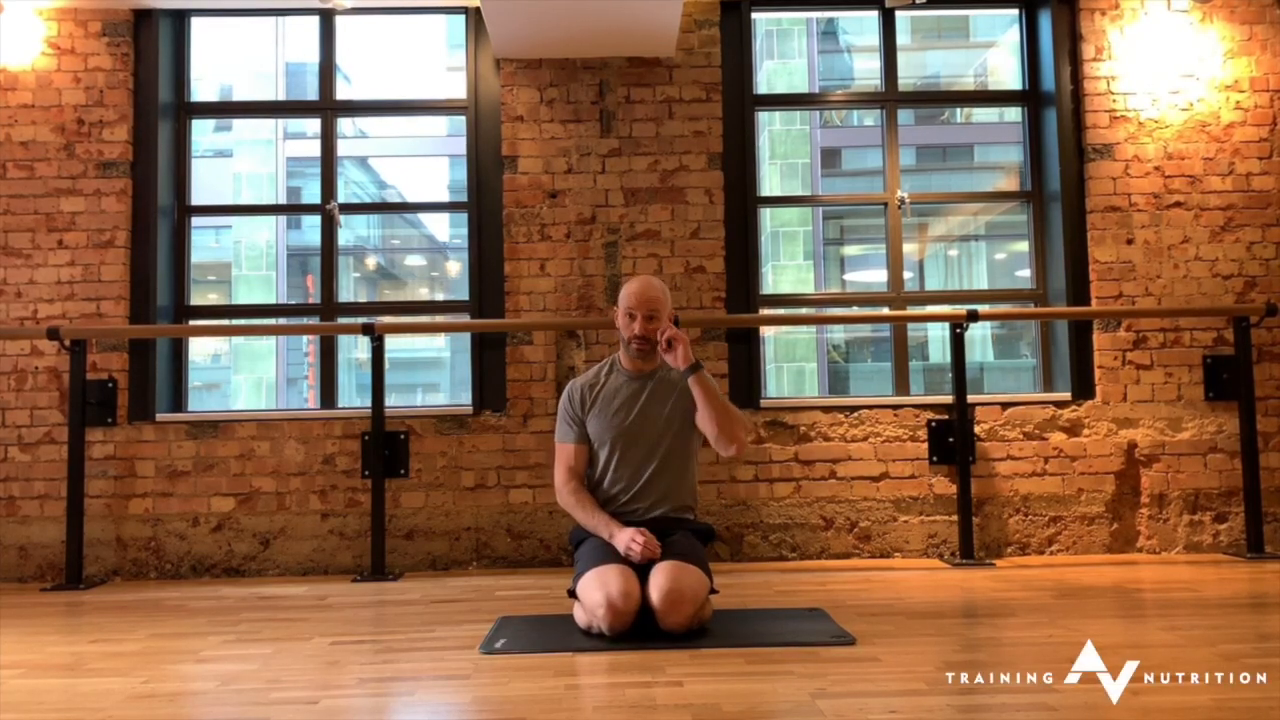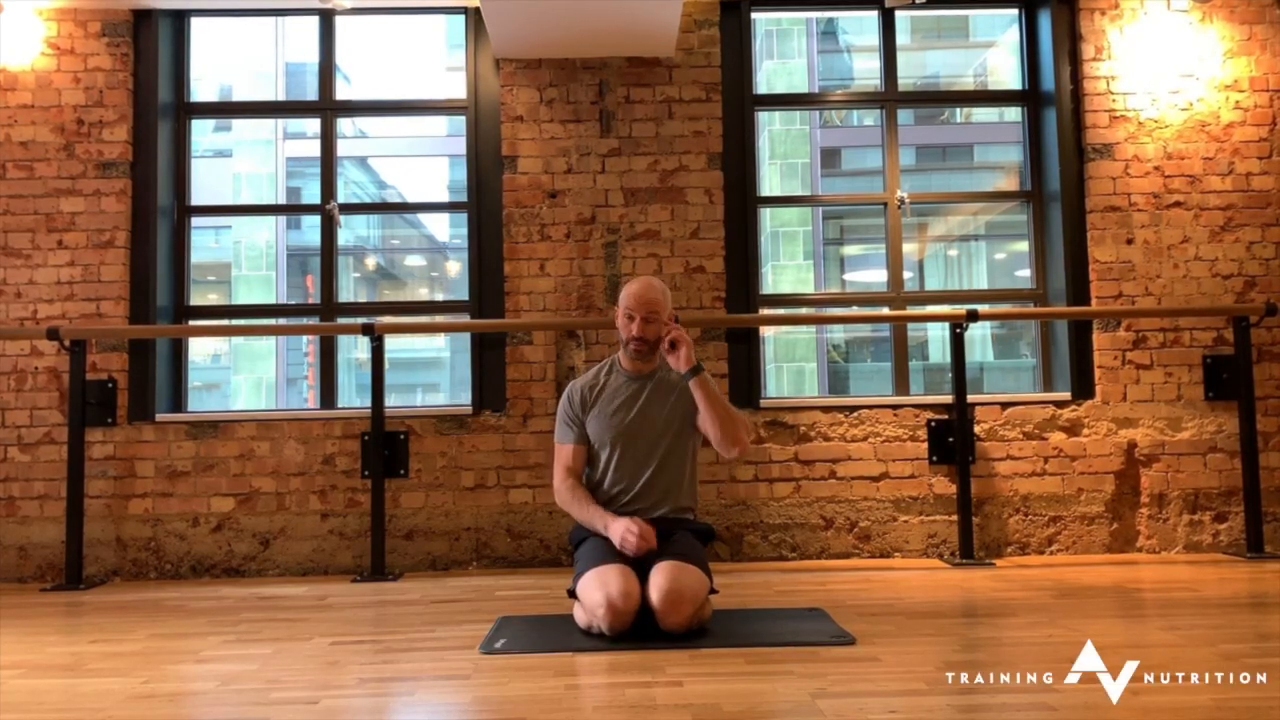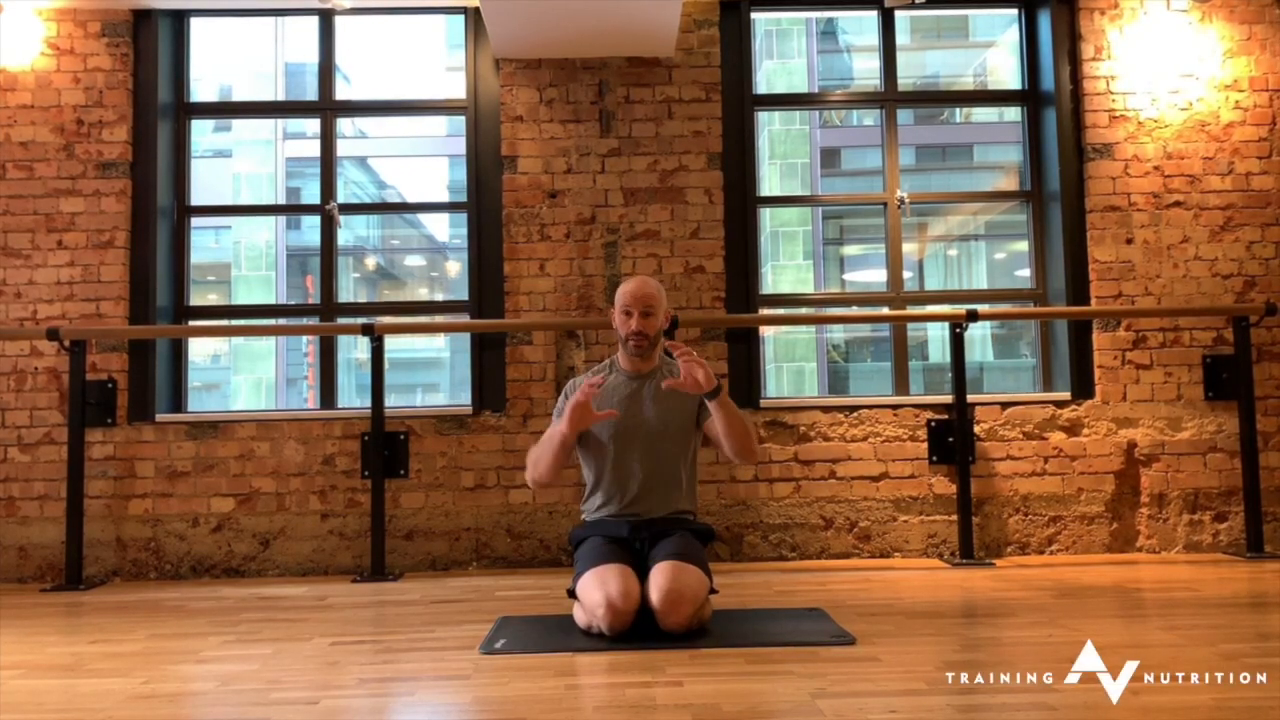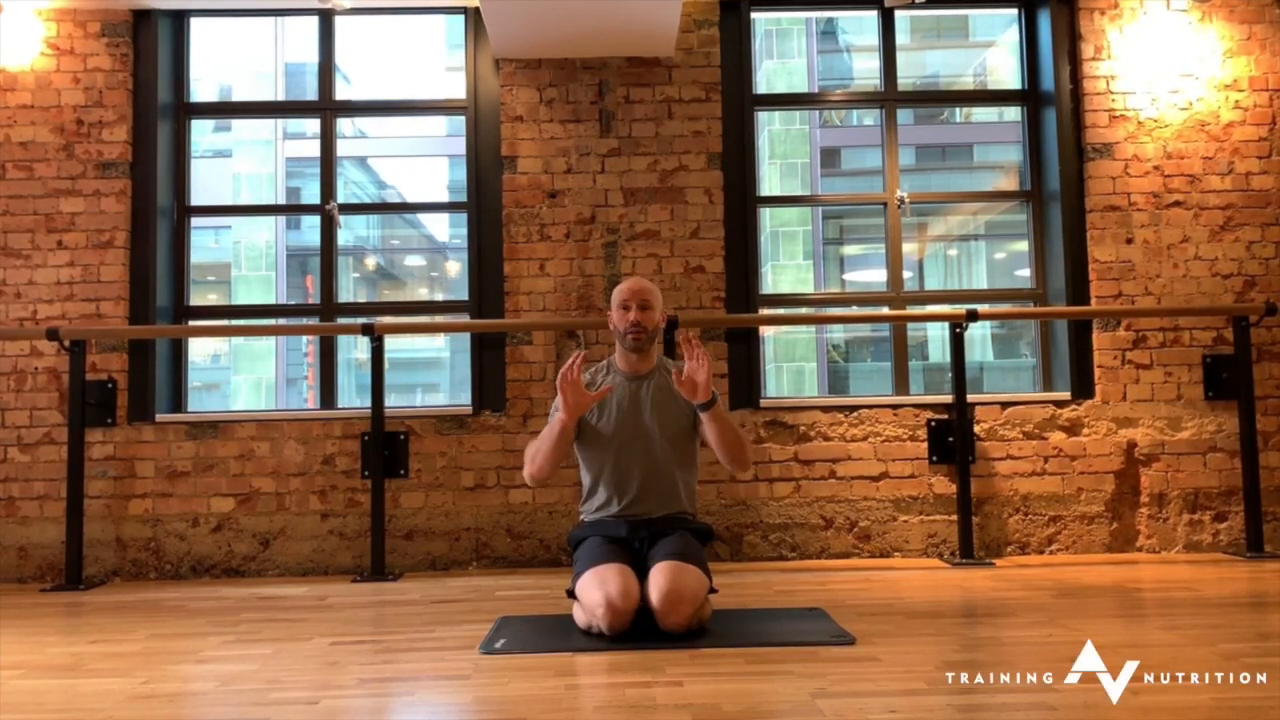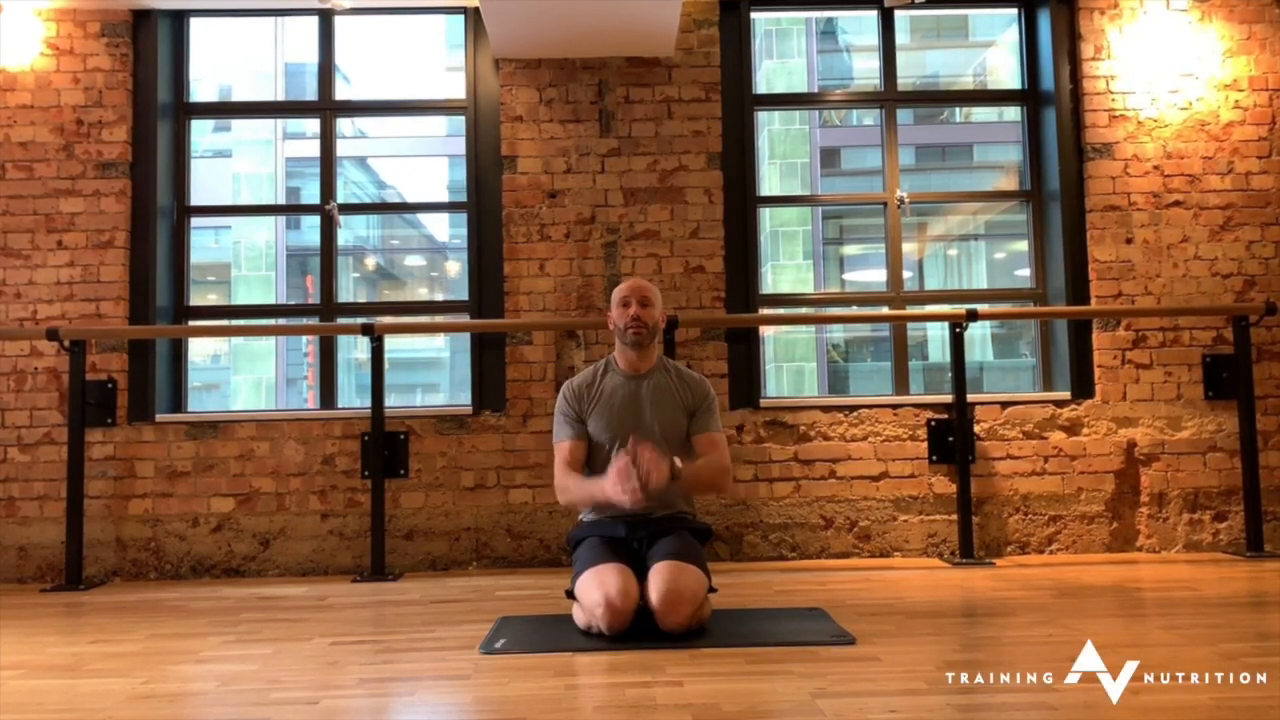
dt=0.3s
person 1, frame 1
left shoulder: (689, 383)
right shoulder: (581, 391)
left elbow: (733, 444)
right elbow: (567, 484)
left wrist: (690, 367)
right wrist: (615, 532)
left hip: (676, 527)
right hip: (605, 530)
left knee: (675, 608)
right knee: (614, 609)
left ankle: (651, 592)
right ankle: (588, 596)
person 1, frame 2
left shoulder: (688, 385)
right shoulder: (582, 392)
left elbow: (735, 446)
right elbow: (564, 484)
left wrist: (691, 372)
right wrist: (611, 524)
left hip: (675, 528)
right hip: (604, 531)
left knee: (675, 608)
right knee: (613, 609)
left ankle: (650, 591)
right ankle: (587, 598)
person 1, frame 3
left shoulder: (692, 387)
right shoulder: (580, 390)
left elbow: (746, 455)
right elbow: (536, 476)
left wrist: (714, 392)
right wrist: (566, 428)
left hip: (674, 527)
right hip: (604, 528)
left knee: (675, 608)
right knee: (613, 610)
left ankle: (653, 593)
right ankle: (588, 595)
person 1, frame 4
left shoulder: (690, 384)
right shoulder: (579, 389)
left elbow: (740, 462)
right elbow: (535, 473)
left wrist: (705, 402)
right wrist: (567, 416)
left hip: (673, 527)
right hip: (604, 529)
left knee: (675, 608)
right knee: (612, 610)
left ankle: (673, 592)
right ankle: (588, 599)
person 1, frame 5
left shoulder: (694, 387)
right shoulder: (577, 390)
left elbow: (721, 476)
right elbow: (565, 488)
left wrist: (672, 472)
right wrist: (606, 486)
left hip: (672, 525)
right hip: (603, 529)
left knee: (674, 608)
right knee: (611, 609)
right ankle: (587, 595)
